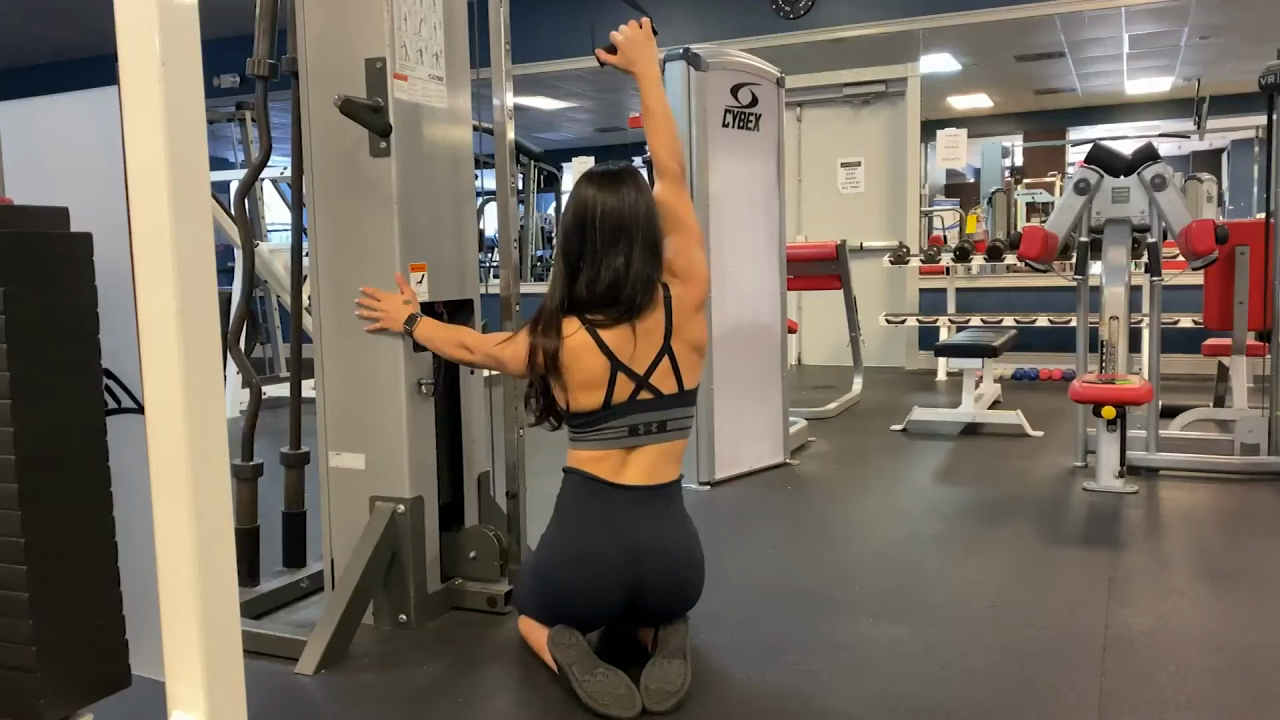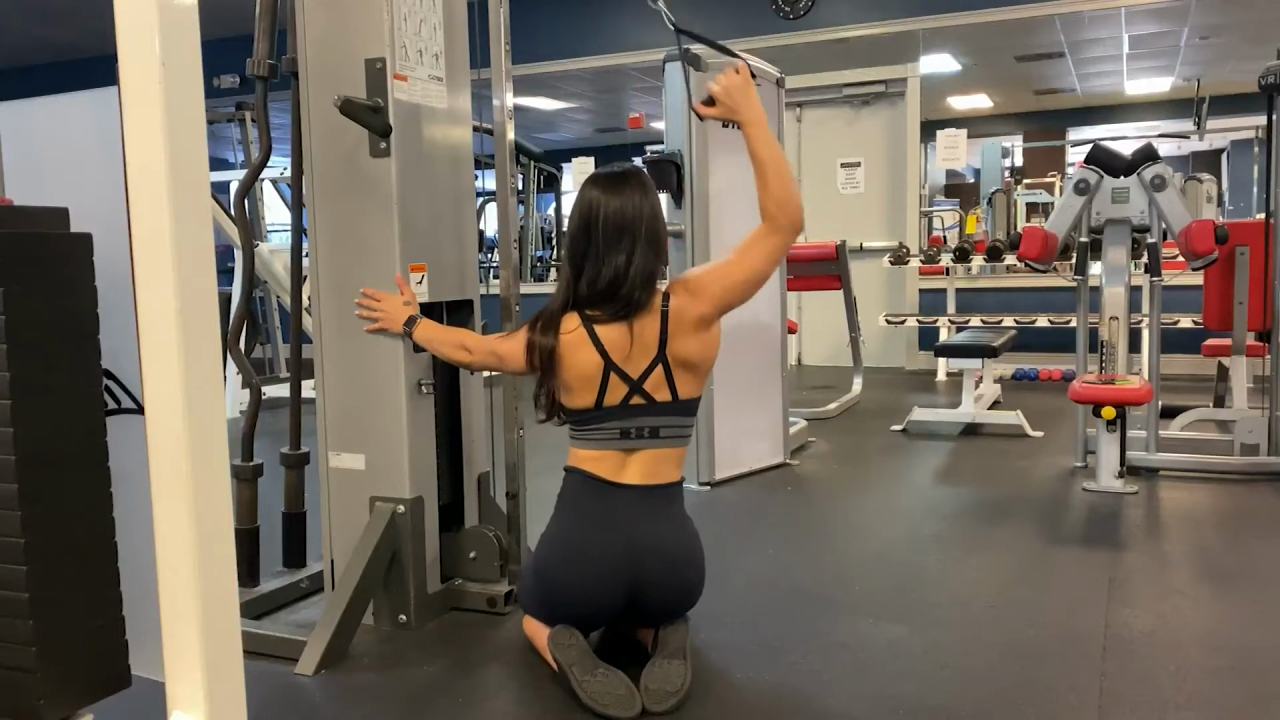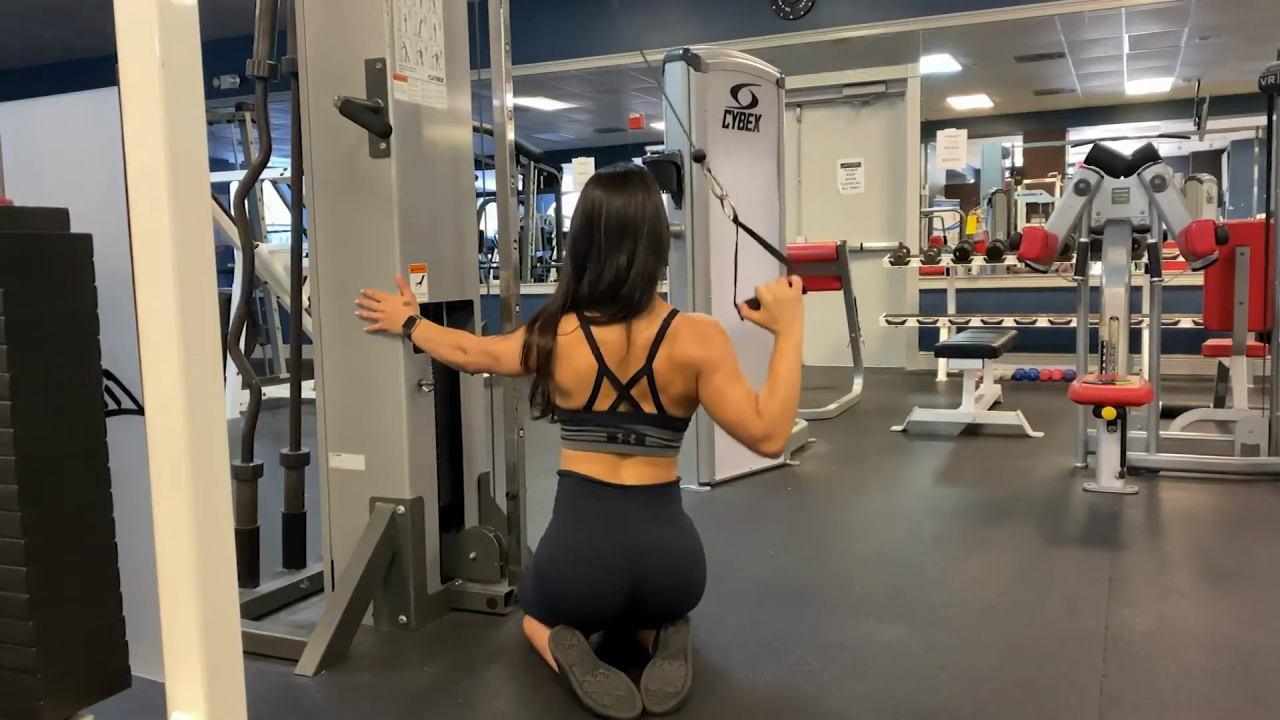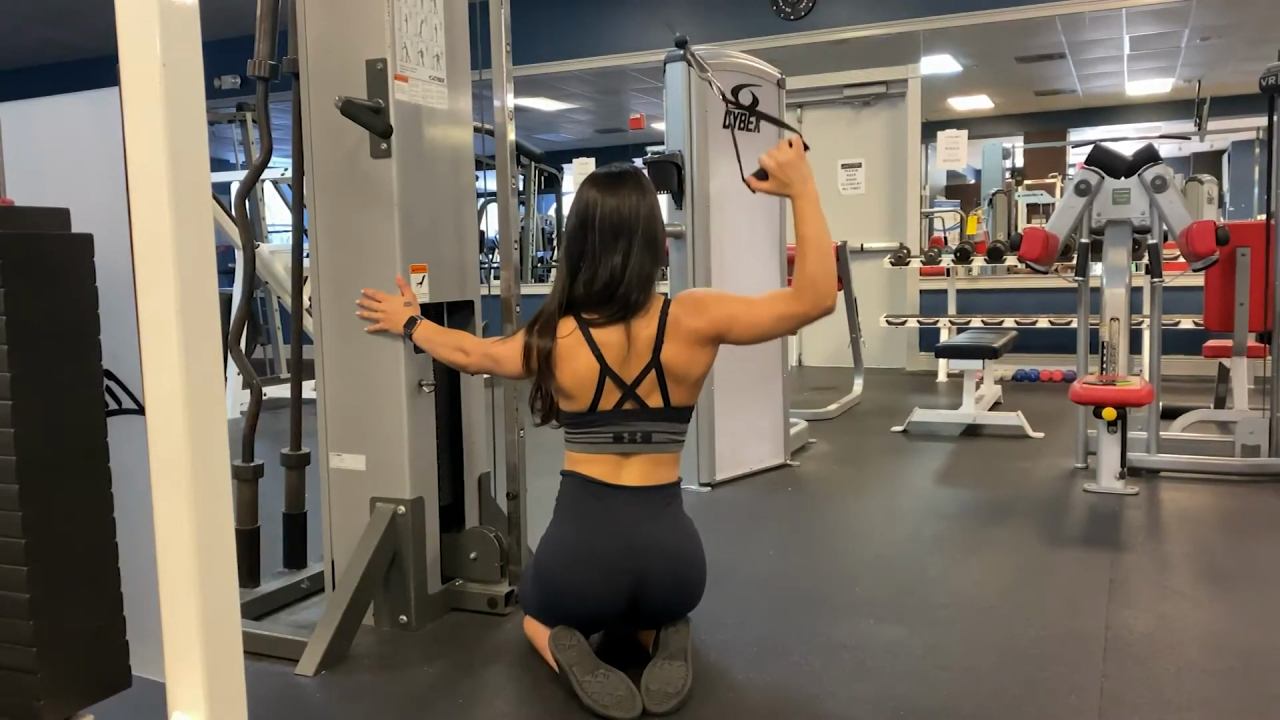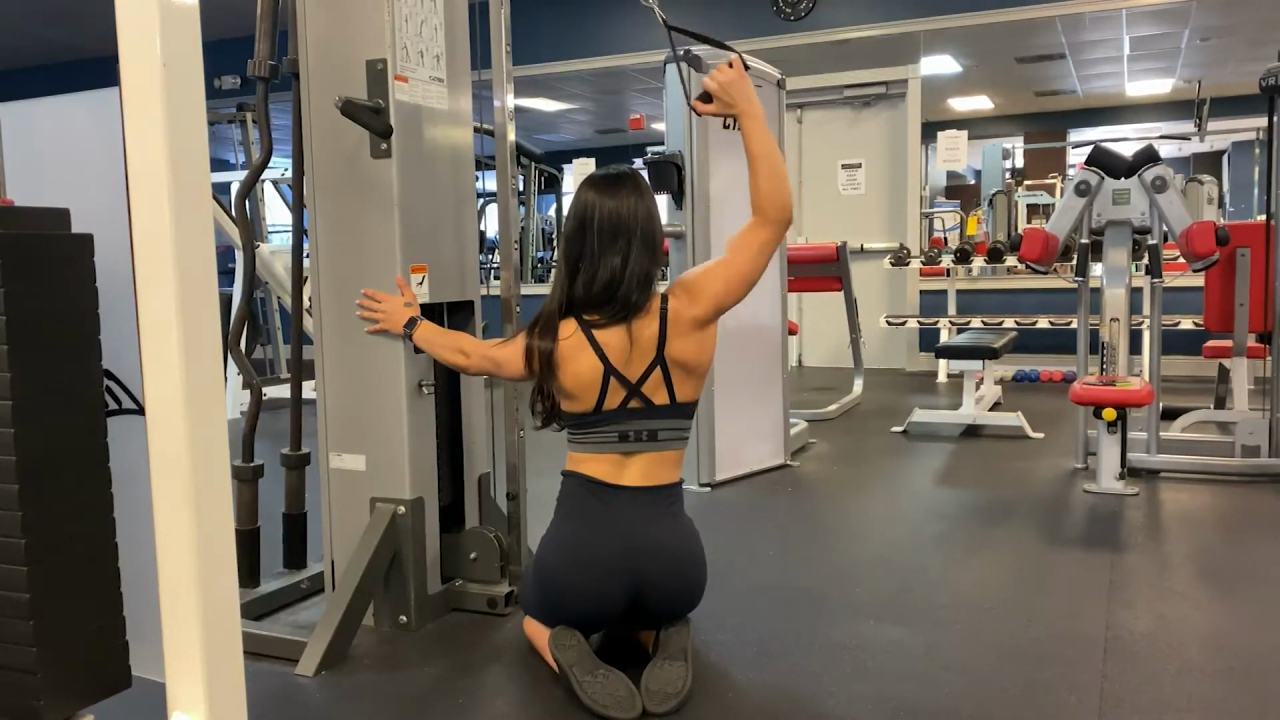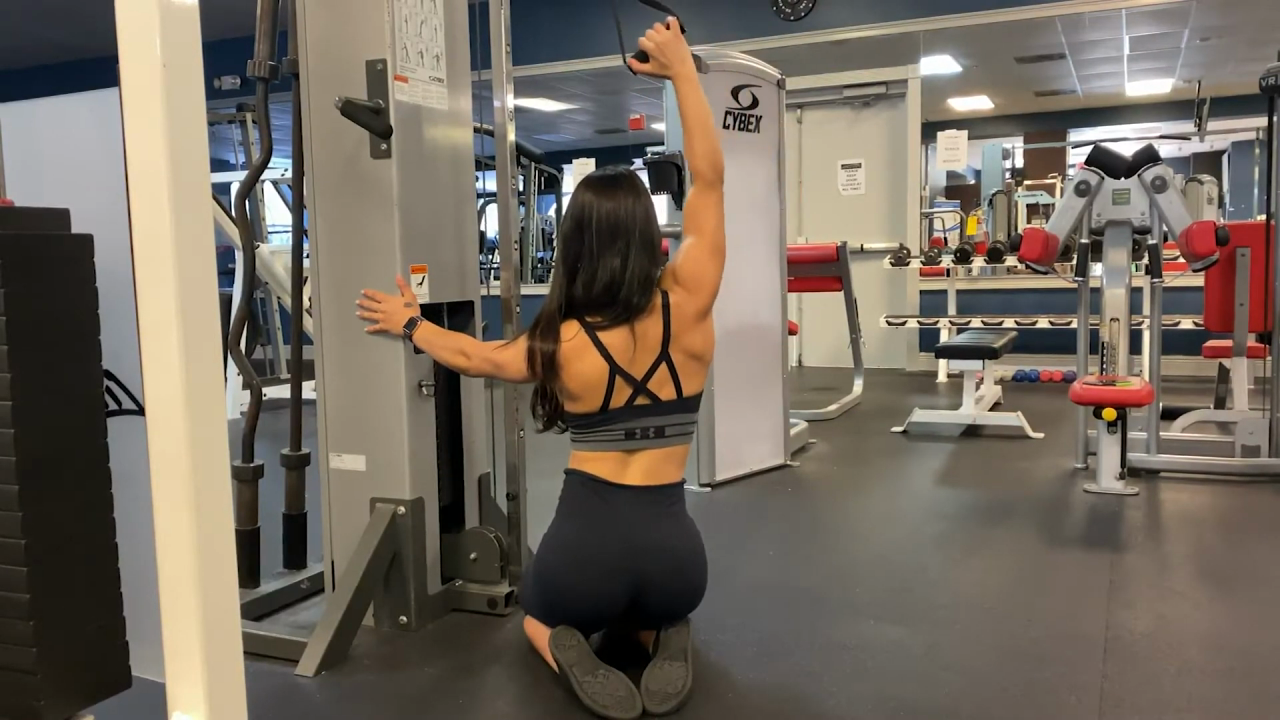
dt=0.7s
person 1, frame 1
left shoulder: (558, 340)
right shoulder: (684, 304)
left elbow: (476, 348)
right elbow: (671, 175)
left wrist: (409, 320)
right wrist: (645, 66)
left hip: (583, 543)
right hip: (668, 548)
left knee: (534, 610)
right knee: (653, 601)
left ankle: (564, 653)
right ankle: (660, 637)
person 1, frame 2
left shoulder: (559, 335)
right shoulder: (693, 313)
left elbow: (474, 349)
right elbow: (784, 222)
left wrist: (408, 322)
right wrist: (748, 114)
left hip: (580, 541)
right hip: (669, 547)
left knee: (537, 610)
right knee: (650, 599)
left ankle: (566, 653)
right ankle: (660, 636)
person 1, frame 3
left shoulder: (555, 336)
right shoulder: (695, 337)
left elbow: (471, 353)
right elbow: (768, 436)
left wrist: (409, 323)
right wrist: (789, 330)
left hip: (579, 546)
right hip: (667, 552)
left knee: (538, 611)
right knee: (651, 603)
left ankle: (565, 651)
right ankle: (662, 636)
person 1, frame 4
left shoulder: (554, 339)
right shoulder: (693, 322)
left elbow: (470, 352)
right elbow: (815, 298)
left wrist: (409, 322)
right wrist: (801, 189)
left hip: (579, 550)
right hip: (669, 552)
left knee: (539, 612)
right knee: (652, 600)
left ankle: (566, 652)
right ankle: (663, 637)
person 1, frame 5
left shoulder: (557, 341)
right shoulder: (690, 315)
left elbow: (473, 355)
right elbow: (773, 217)
left wrist: (408, 322)
right wrist: (746, 107)
left hip: (582, 545)
right hip: (670, 550)
left knee: (539, 614)
right knee: (657, 604)
left ankle: (569, 657)
right ankle: (663, 640)
person 1, frame 6
left shoulder: (558, 343)
right shoulder: (687, 309)
left elbow: (475, 357)
right elbow: (709, 178)
left wrist: (409, 322)
right wrist: (680, 67)
left hip: (583, 545)
right hip: (672, 549)
left knee: (540, 613)
right knee: (656, 602)
left ankle: (569, 654)
right ankle: (663, 640)
